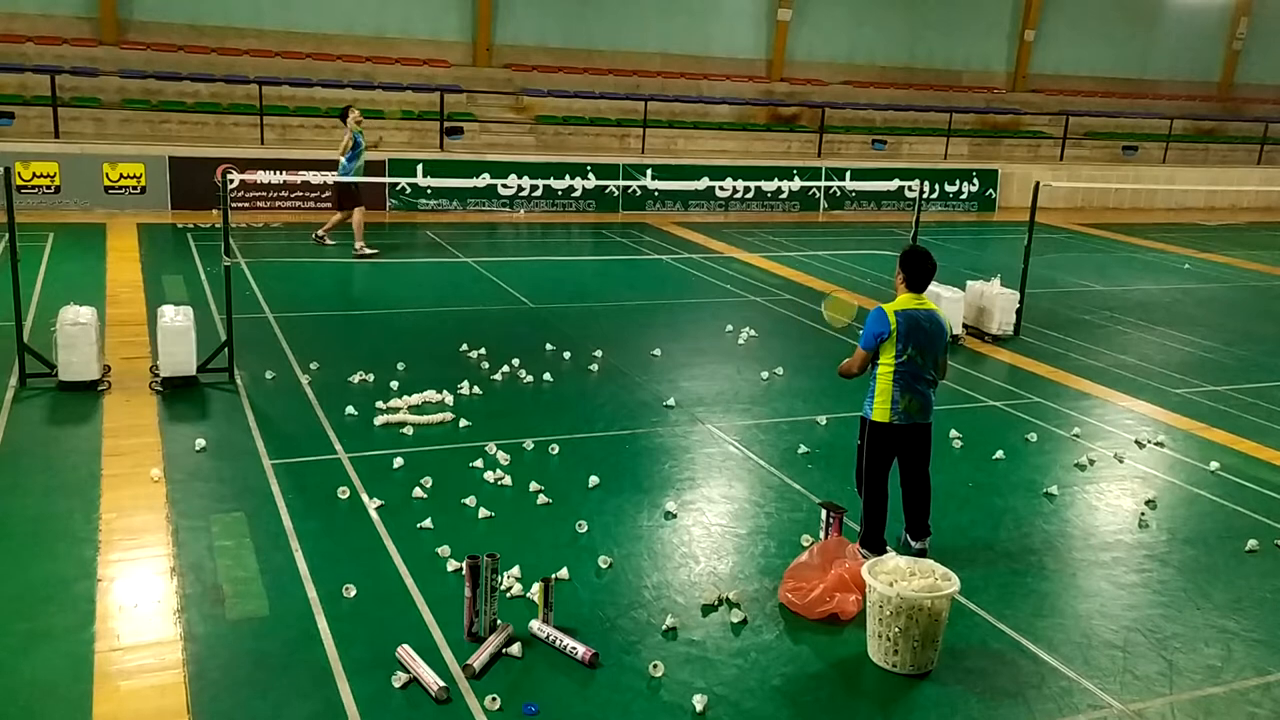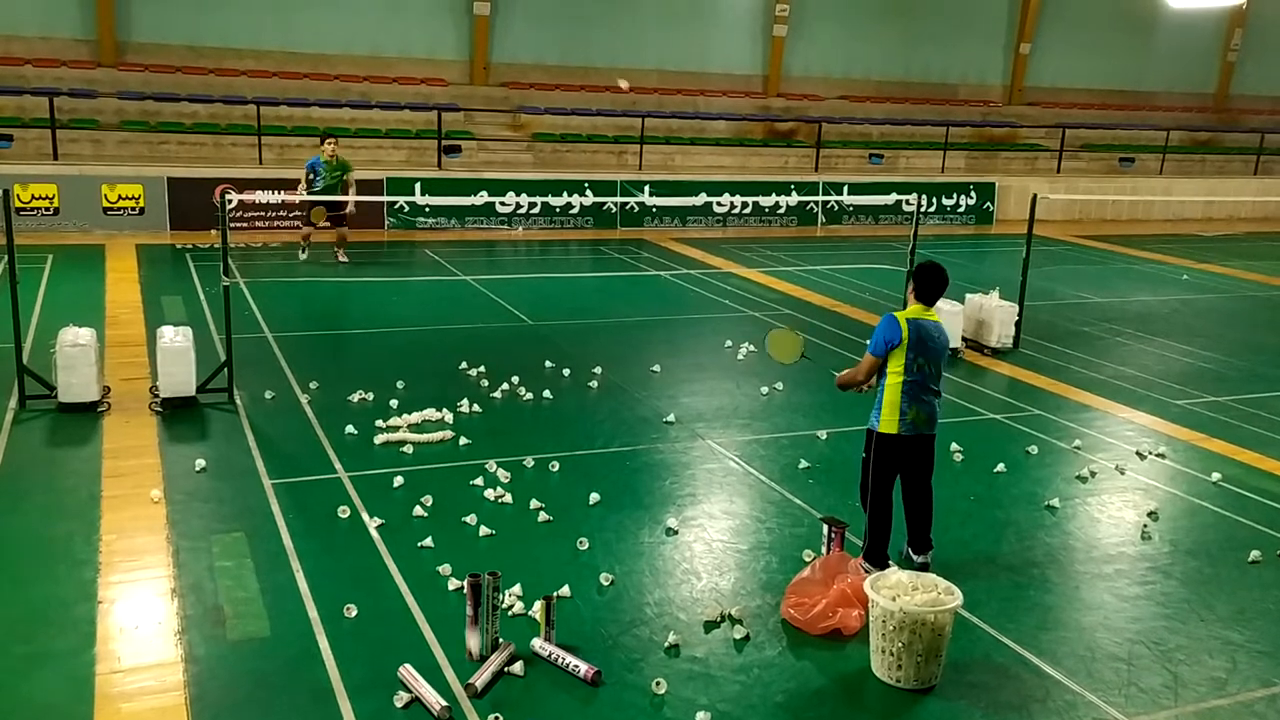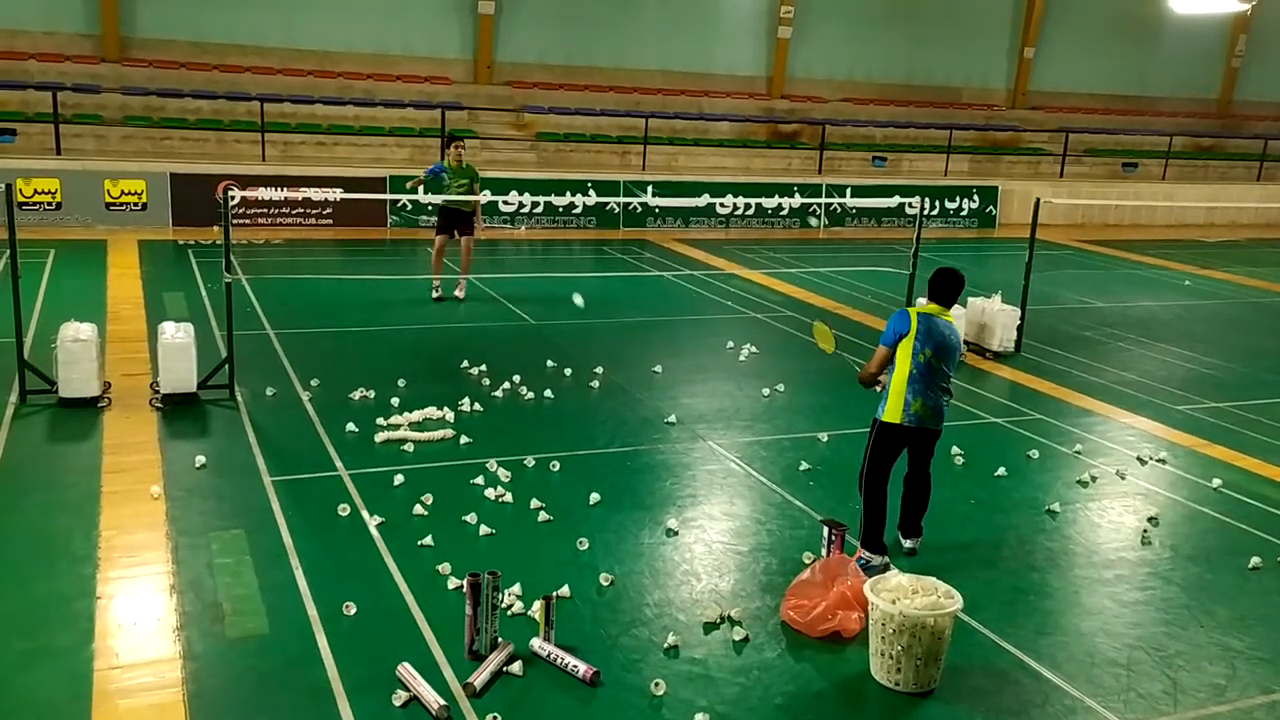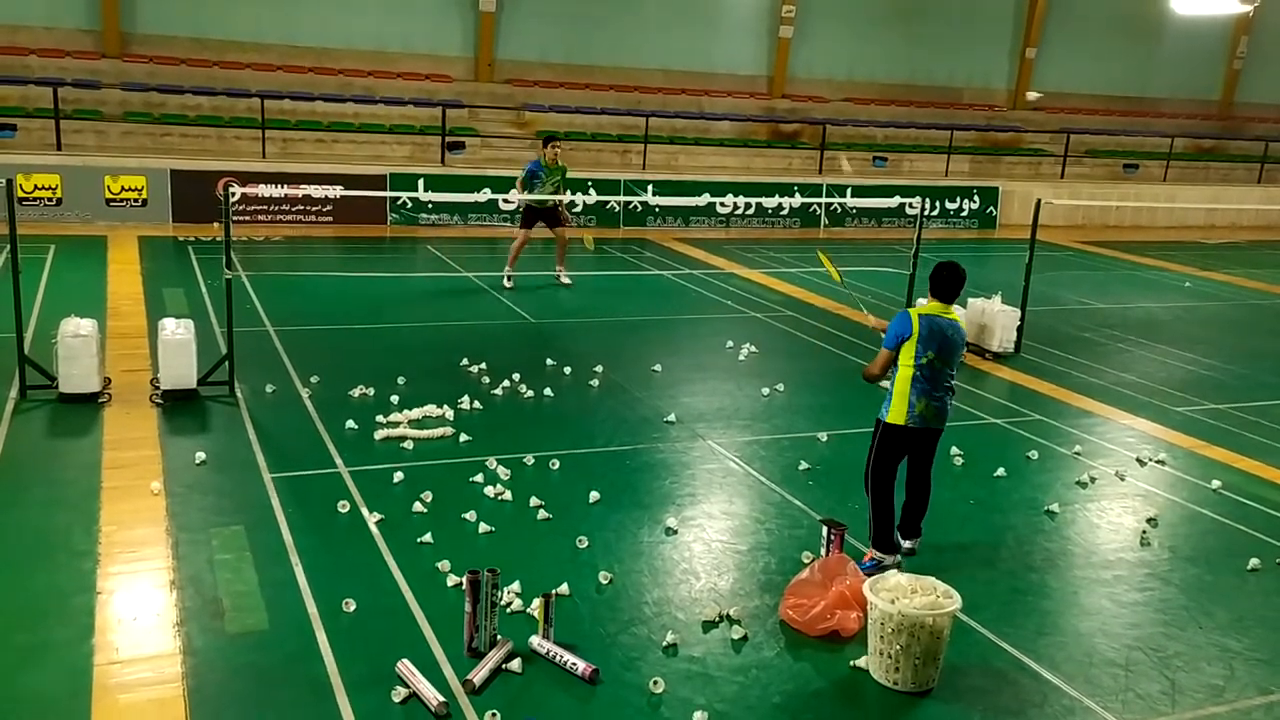
dt=1s
person 1, frame 1
left shoulder: (884, 315)
right shoulder: (939, 319)
left elbow: (856, 367)
right elbow: (940, 372)
left wrist: (842, 368)
left hip: (884, 415)
right hip: (921, 414)
left knee: (872, 480)
right knee: (916, 476)
left ankle: (872, 548)
right ankle: (918, 538)
person 1, frame 2
left shoulder: (894, 323)
right shoulder: (941, 332)
left elbow: (862, 375)
left wrist: (842, 380)
right wrist: (876, 381)
left hip: (890, 425)
right hip: (926, 424)
left knee: (877, 492)
right knee: (919, 487)
left ankle: (875, 562)
right ankle: (920, 552)
person 1, frame 3
left shoulder: (906, 318)
right shoulder: (954, 336)
left elbow: (873, 370)
left wrist: (867, 380)
left hip: (896, 415)
right hip: (933, 419)
left knee: (874, 479)
right knee: (919, 475)
left ankle: (873, 552)
right ankle: (910, 534)
person 1, frame 4
left shoulder: (908, 318)
right shoulder: (958, 330)
left elbow: (878, 370)
left wrist: (867, 372)
right wrist: (890, 331)
left hip: (901, 415)
right hip: (936, 417)
left knee: (879, 479)
right knee: (920, 477)
left ankle: (884, 551)
right ankle: (909, 535)
